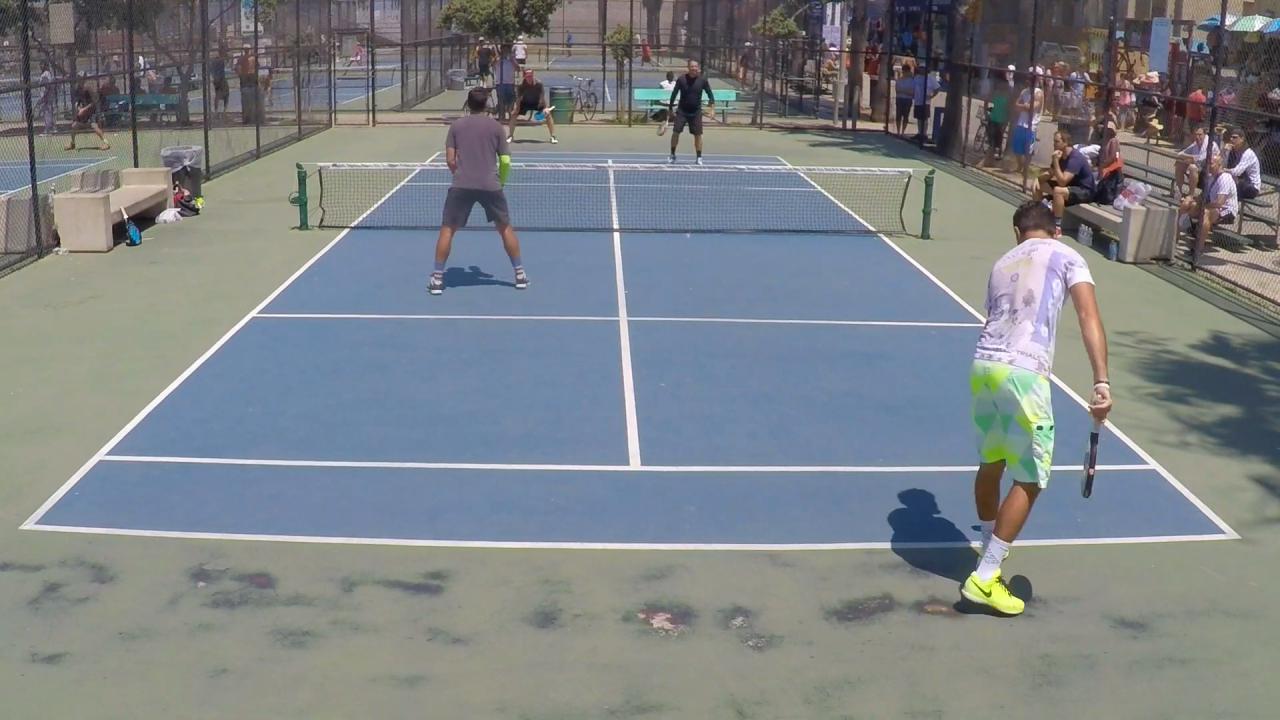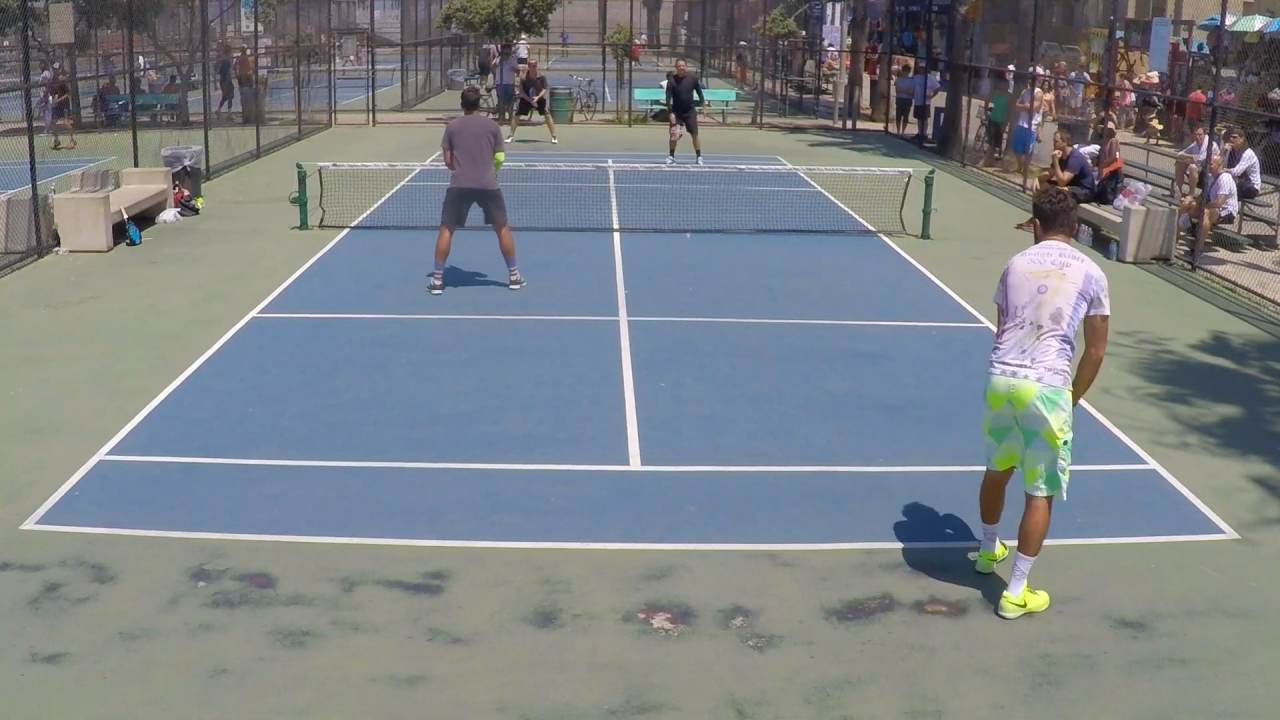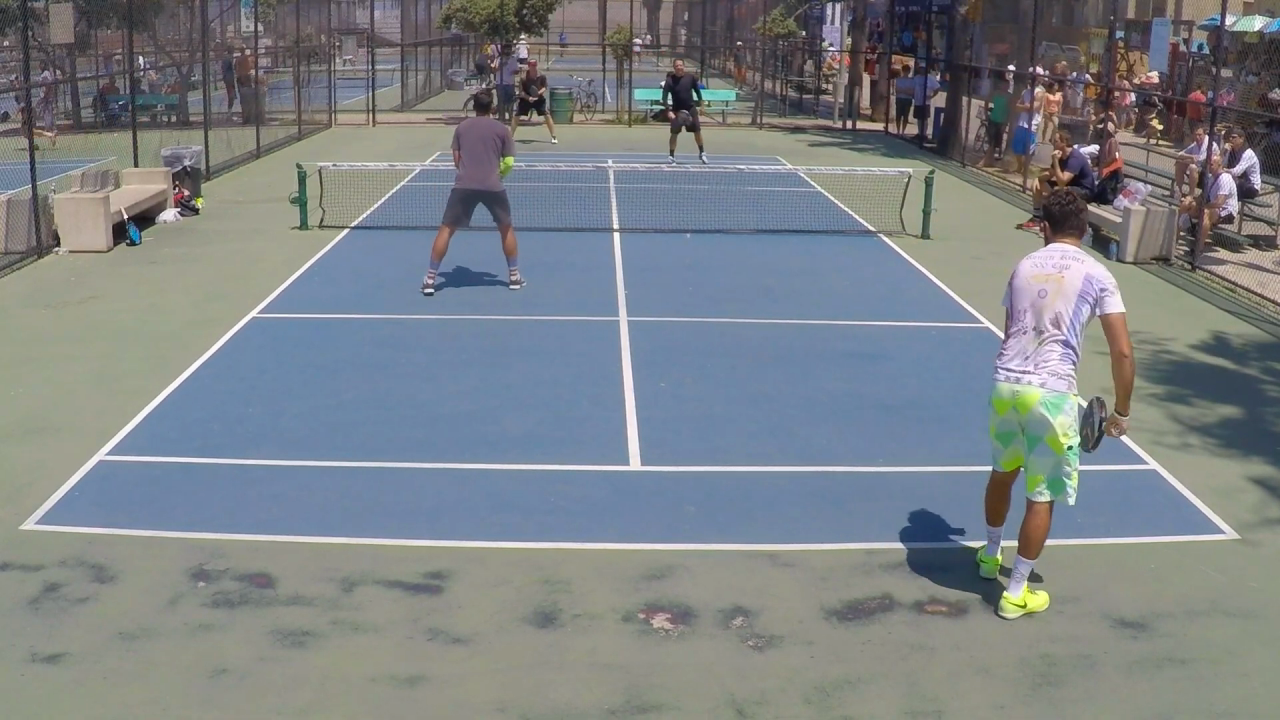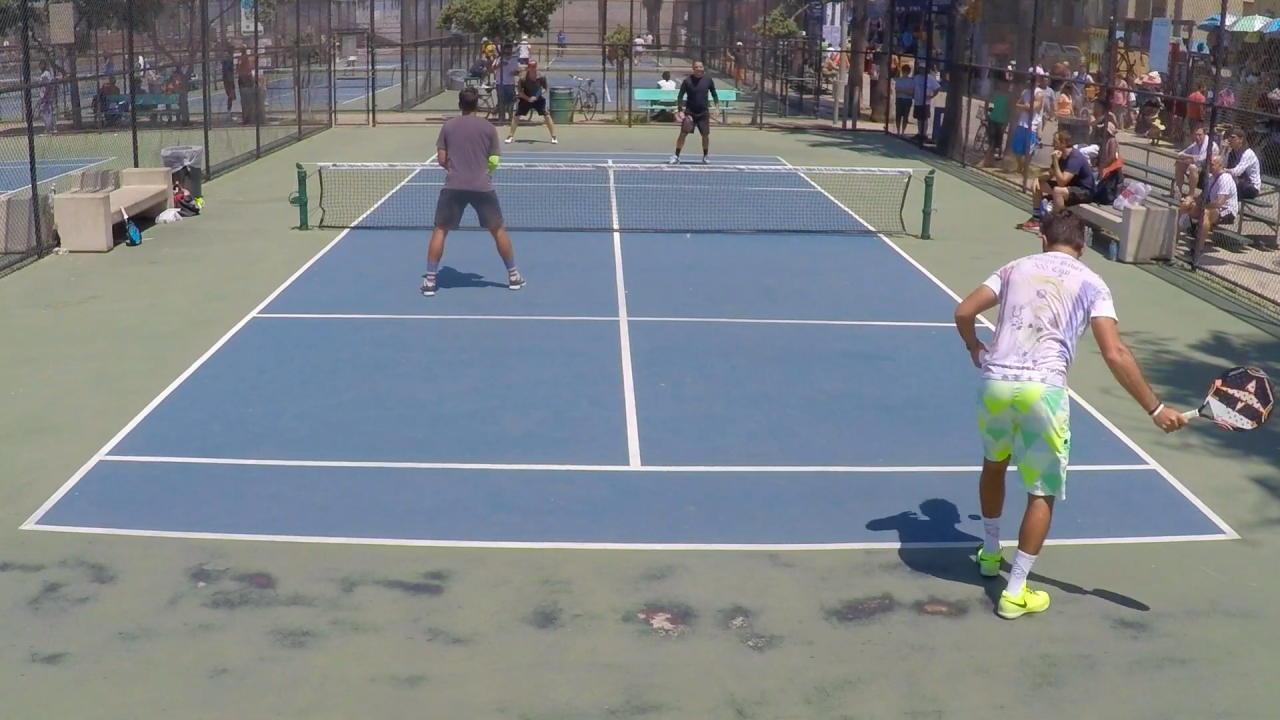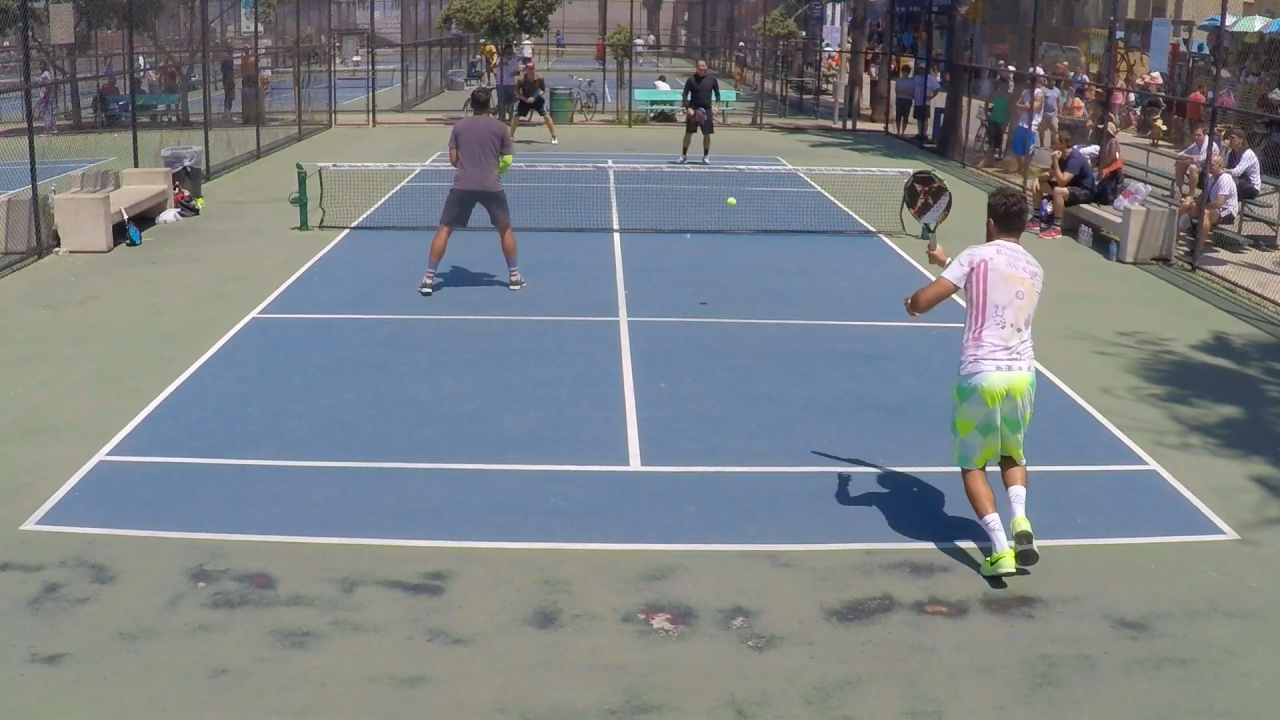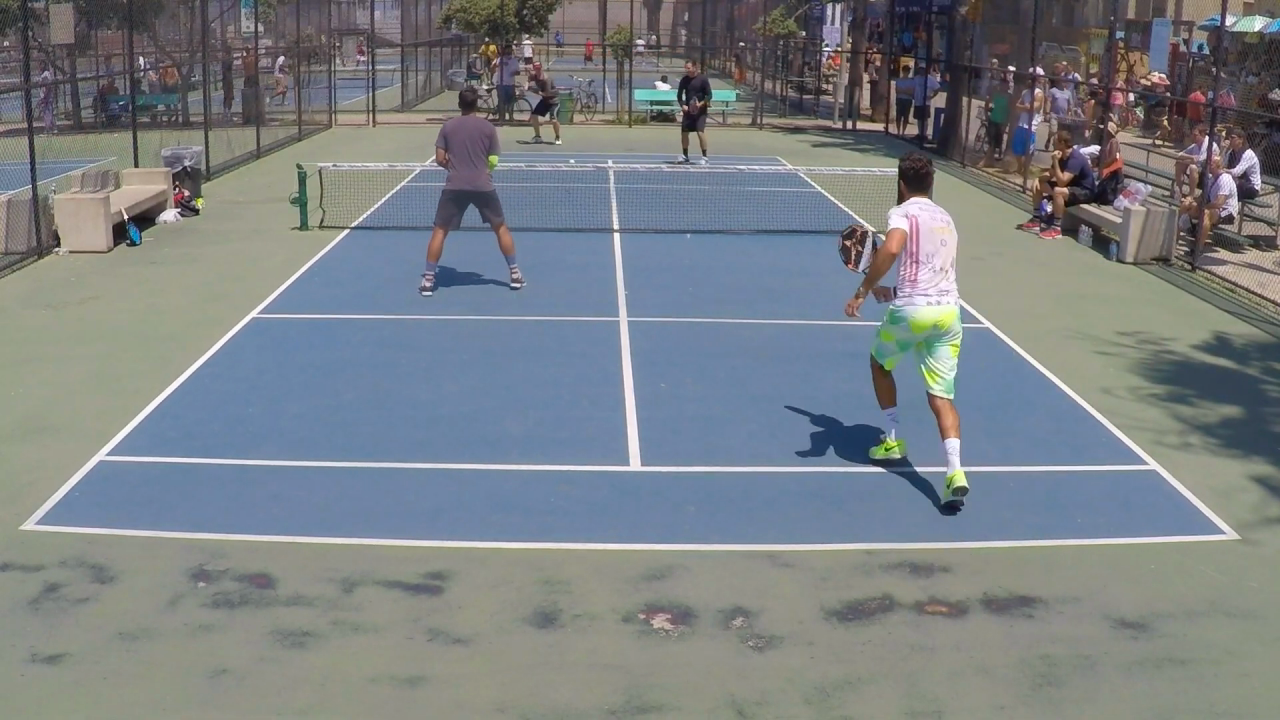
dt=0.4s
person 1, frame 1
left shoulder: (1003, 263)
right shoulder: (1065, 256)
right elbow: (1089, 319)
right wrist: (1101, 383)
left hip: (983, 365)
right hip: (1023, 373)
left knee: (990, 464)
right knee: (1026, 482)
left ankle: (989, 550)
right ankle: (985, 577)
person 1, frame 2
left shoulder: (1015, 264)
right shoulder: (1091, 274)
right elbow: (1095, 353)
right wrist: (1072, 399)
left hip: (1000, 380)
right hip: (1046, 388)
left knee: (997, 471)
right knee: (1040, 493)
left ankle: (988, 551)
right ankle: (1016, 593)
person 1, frame 3
left shoulder: (1024, 266)
right shoulder: (1097, 275)
right elbow: (1122, 351)
right wrist: (1121, 411)
left hip: (1004, 385)
right hip: (1051, 394)
left knee: (1002, 474)
right knee: (1042, 496)
left ankle: (990, 554)
right ankle: (1015, 593)
person 1, frame 4
left shoulder: (1015, 268)
right shoulder: (1088, 282)
left elbow: (963, 314)
right elbow: (1113, 353)
left wrist: (976, 351)
right wrist: (1154, 407)
left hip: (994, 384)
right hip: (1043, 391)
left knee: (993, 463)
right knee: (1041, 494)
left ankle: (988, 553)
right ankle: (1014, 592)
person 1, frame 5
left shoulder: (976, 257)
right shoulder: (1034, 269)
left elbow: (927, 299)
left wrist: (912, 306)
right wrist: (950, 265)
left hip: (980, 375)
right hip: (1021, 374)
left knee: (972, 466)
right knee: (1011, 455)
left ankle: (1000, 553)
right ankle: (1019, 524)
person 1, frame 6
left shoulder: (902, 213)
right shoulder: (946, 220)
left elbow: (890, 250)
left wrist: (861, 291)
right wrist: (894, 290)
left hip: (911, 313)
right hip: (948, 313)
left knee: (880, 365)
right knee: (942, 396)
left ankle: (891, 441)
right ankle: (955, 472)
person 2, frame 1
left shoulder: (457, 125)
right shoulder: (496, 127)
left elbow: (450, 159)
right elbow: (505, 161)
right wrist: (501, 181)
left hip: (461, 185)
right hip: (490, 185)
left knee: (447, 229)
right knee: (505, 228)
left ankle: (437, 279)
right ankle: (520, 275)
person 2, frame 2
left shoulder: (452, 126)
right shoulder: (492, 126)
left elbow: (448, 161)
right elbow: (500, 158)
left hip: (459, 185)
right hip: (488, 185)
left knee: (446, 229)
right knee: (502, 228)
left ankle: (437, 280)
right ankle: (514, 275)
person 2, frame 3
left shoulder: (462, 127)
right shoulder: (501, 129)
left elbow: (457, 160)
right elbow: (509, 163)
left hip: (464, 186)
right hip: (493, 187)
left knee: (446, 229)
right knee: (506, 229)
left ankle: (431, 278)
right ankle: (514, 276)
person 2, frame 4
left shoulder: (448, 126)
right shoulder: (488, 128)
left elbow: (442, 160)
right elbow: (494, 162)
left hip: (453, 186)
right hip: (482, 187)
left knee: (440, 231)
right knee: (498, 230)
left ankle: (430, 280)
right ankle: (513, 276)
person 2, frame 5
left shoulder: (459, 126)
right shoulder: (500, 128)
left elbow: (453, 159)
right elbow: (507, 161)
left hip: (462, 186)
right hip: (491, 187)
left knee: (444, 229)
right knee: (505, 229)
left ankle: (429, 278)
right ankle: (514, 276)
person 2, frame 6
left shoulder: (448, 126)
right shoulder: (488, 128)
left elbow: (440, 159)
right elbow: (493, 161)
left hip: (454, 186)
right hip: (483, 187)
left knee: (440, 231)
right knee: (500, 228)
left ankle: (428, 280)
right ankle: (514, 274)
